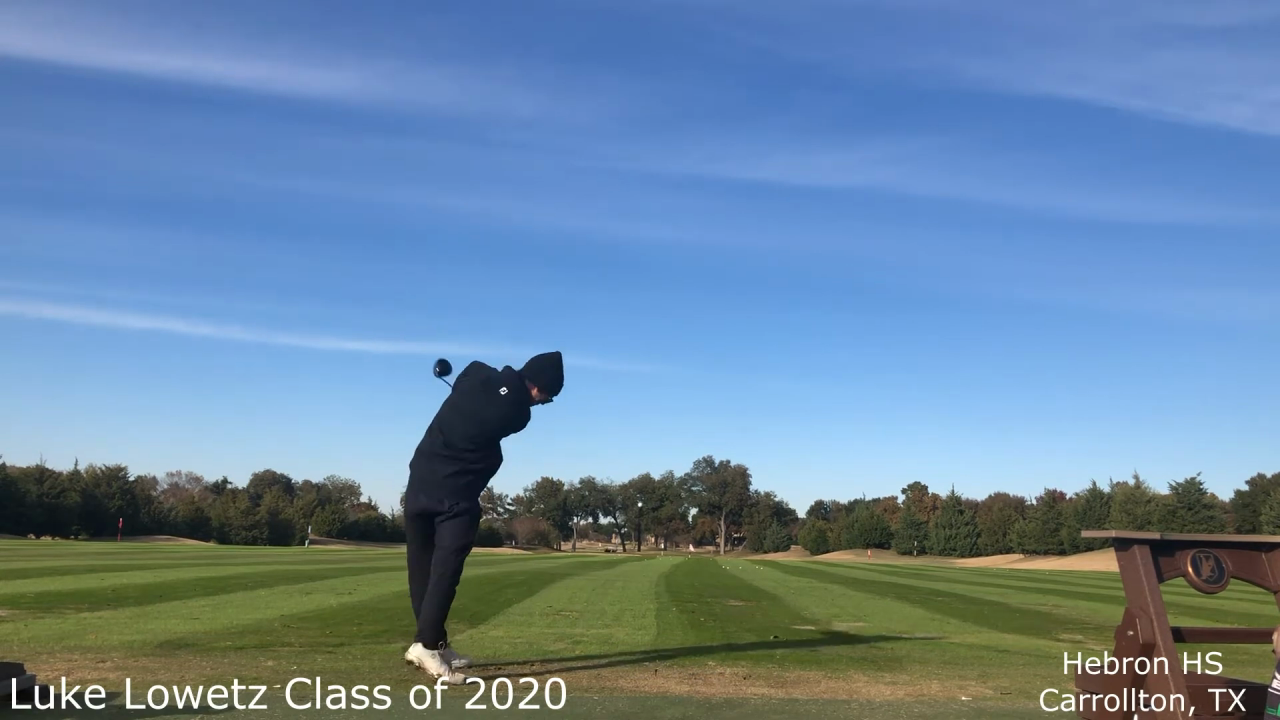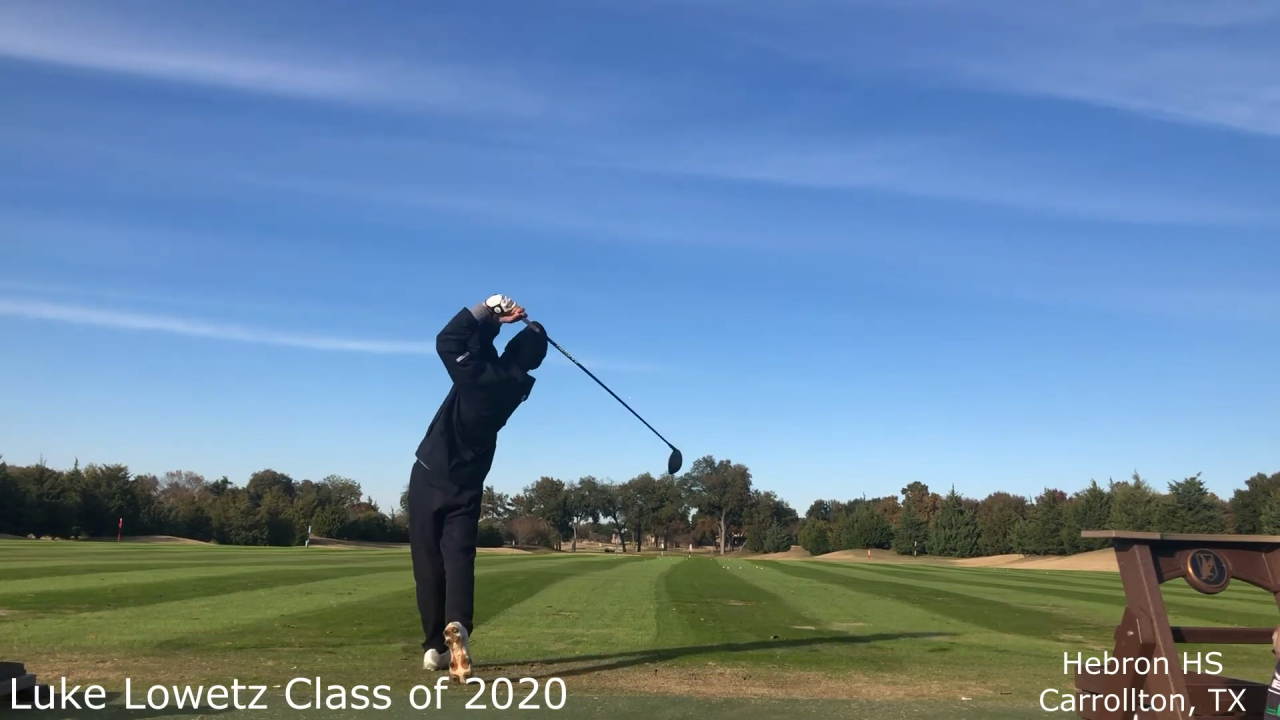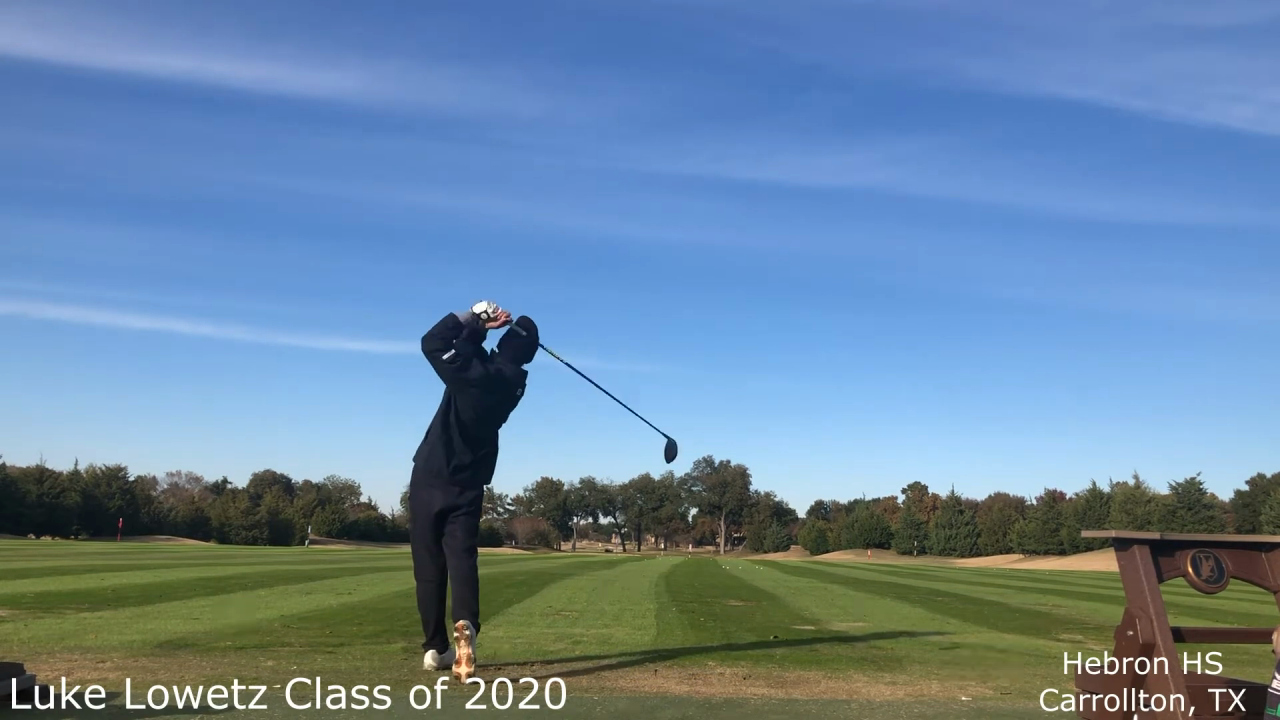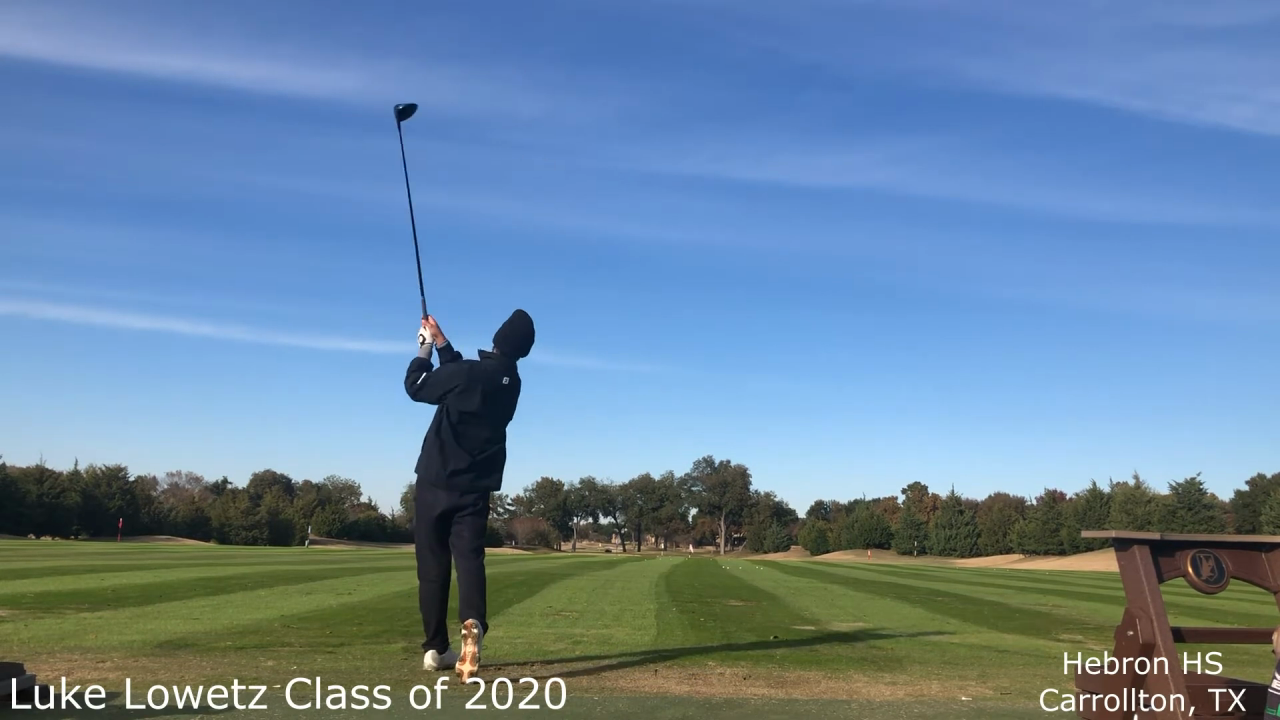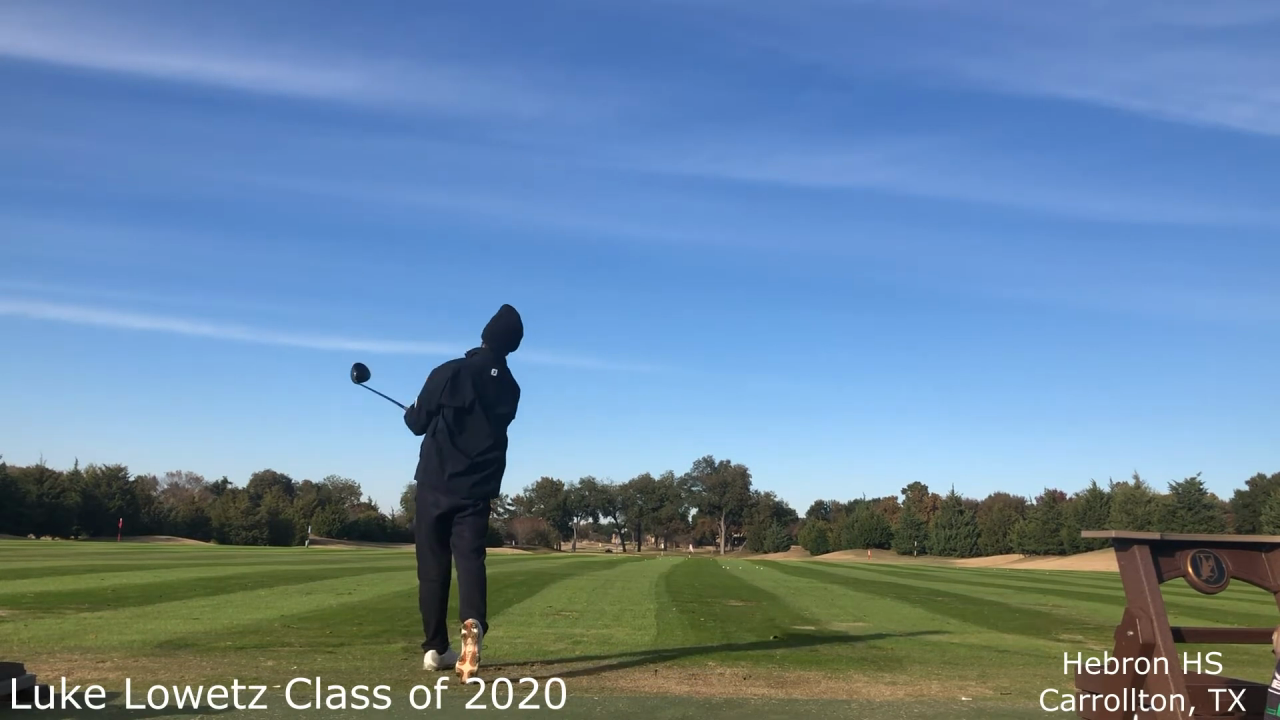
dt=0.3s
person 1, frame 1
left shoulder: (480, 376)
right shoulder: (519, 414)
left hip: (421, 484)
right hip: (457, 495)
left knee: (423, 571)
right knee: (445, 569)
left ankle: (433, 644)
right ankle: (426, 645)
person 1, frame 2
left shoulder: (482, 377)
right shoulder: (515, 389)
left elbow: (448, 343)
right elbow: (479, 346)
left wrist: (487, 309)
right wrist: (492, 317)
left hip: (429, 479)
right hip: (464, 488)
left knee: (427, 566)
right knee: (458, 560)
left ankle: (435, 645)
right ankle: (456, 625)
person 1, frame 3
left shoulder: (477, 376)
right shoulder: (514, 387)
left elbow: (433, 344)
right elbow: (470, 353)
left wrist: (477, 315)
right wrist: (478, 324)
left hip: (429, 482)
right hip: (468, 489)
left knee: (429, 566)
right knee: (462, 559)
left ankle: (436, 647)
right ankle: (465, 624)
person 1, frame 4
left shoulder: (465, 375)
right shoulder: (511, 385)
left elbow: (416, 387)
left wrist: (426, 344)
right wrist: (442, 343)
left hip: (435, 485)
right hip: (474, 491)
left knee: (433, 568)
right knee: (469, 560)
left ankle: (436, 647)
right ankle: (473, 623)
person 1, frame 5
left shoulder: (449, 373)
right shoulder: (510, 389)
left elbow: (416, 423)
left wrist: (417, 408)
left hip: (435, 484)
right hip: (478, 489)
left knee: (433, 568)
right knee: (471, 560)
left ankle: (436, 648)
right ankle: (473, 624)
